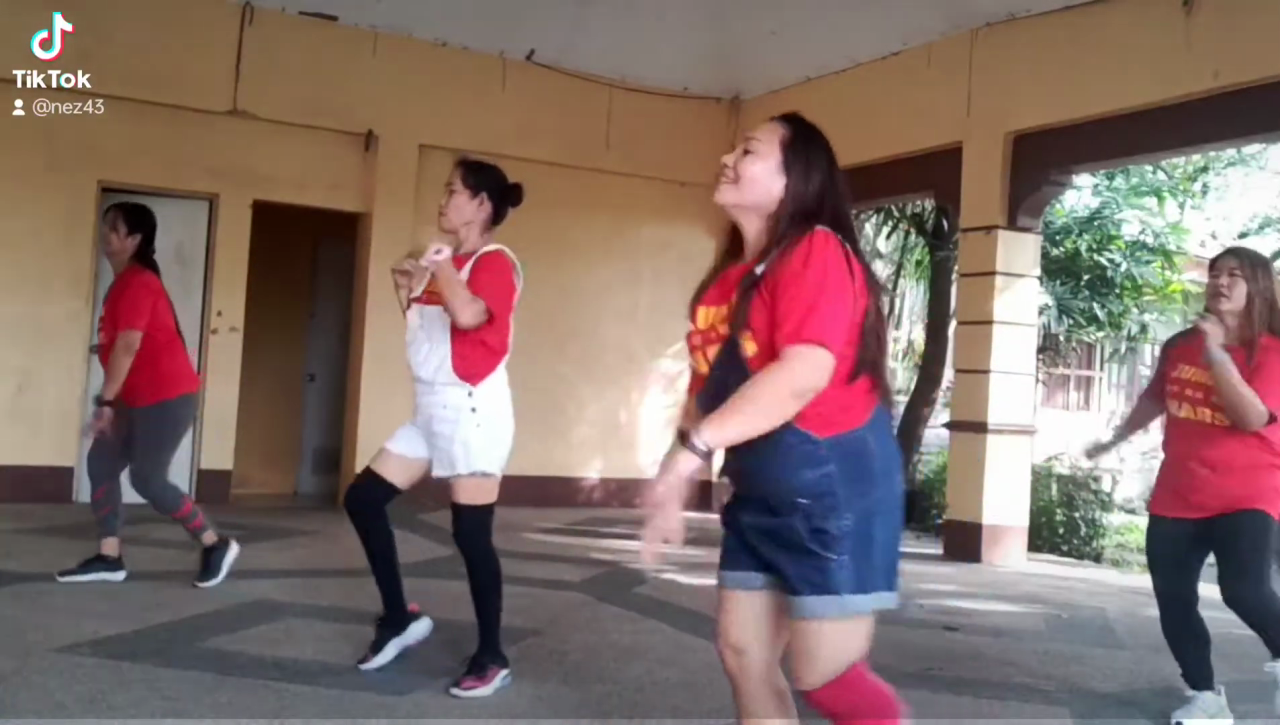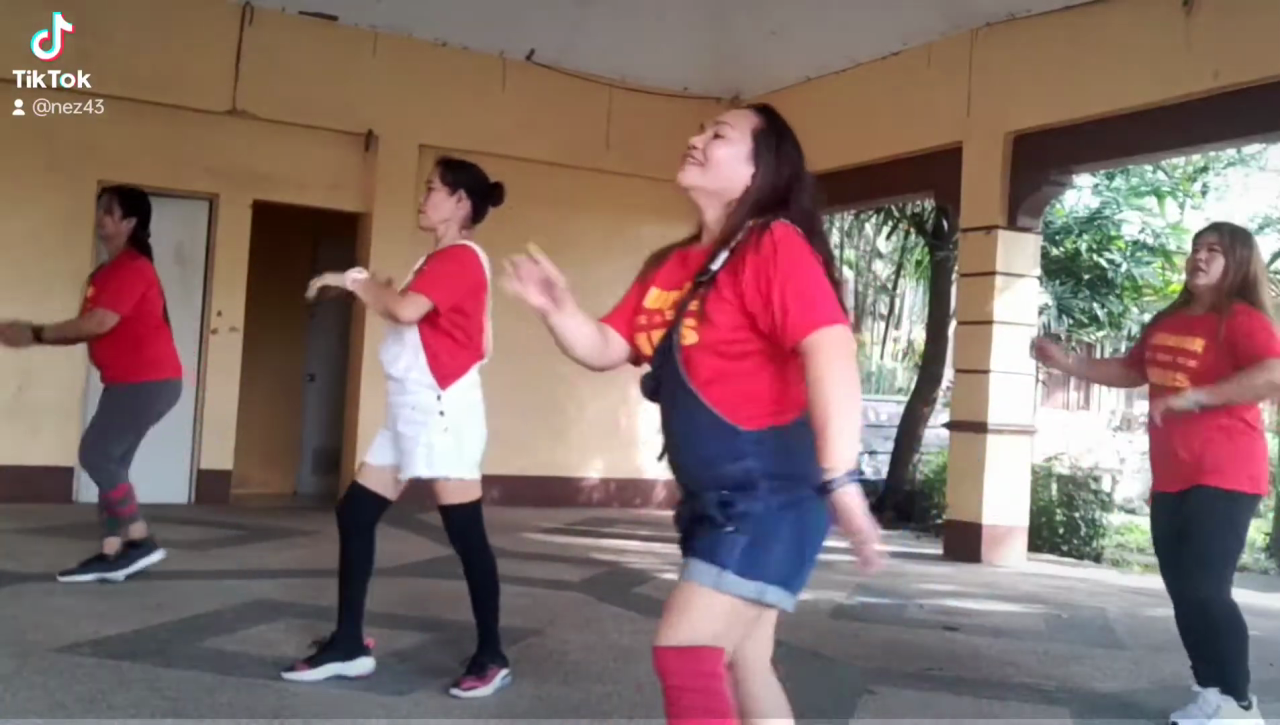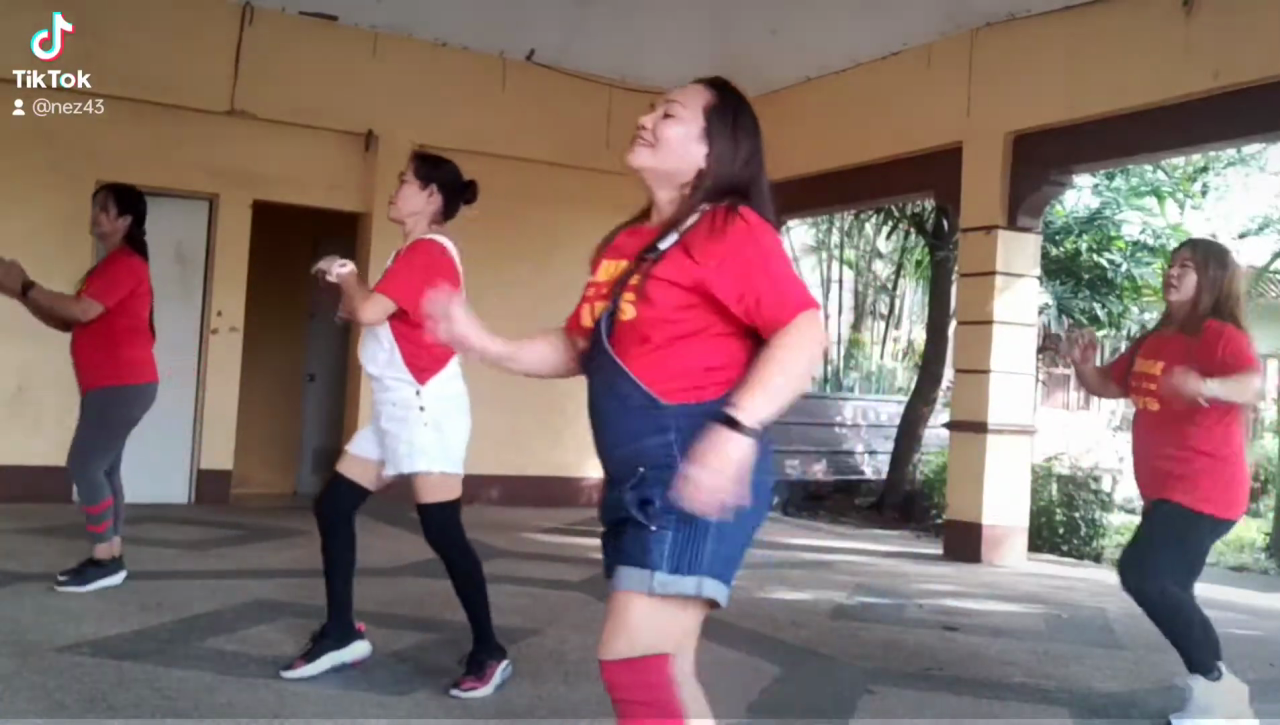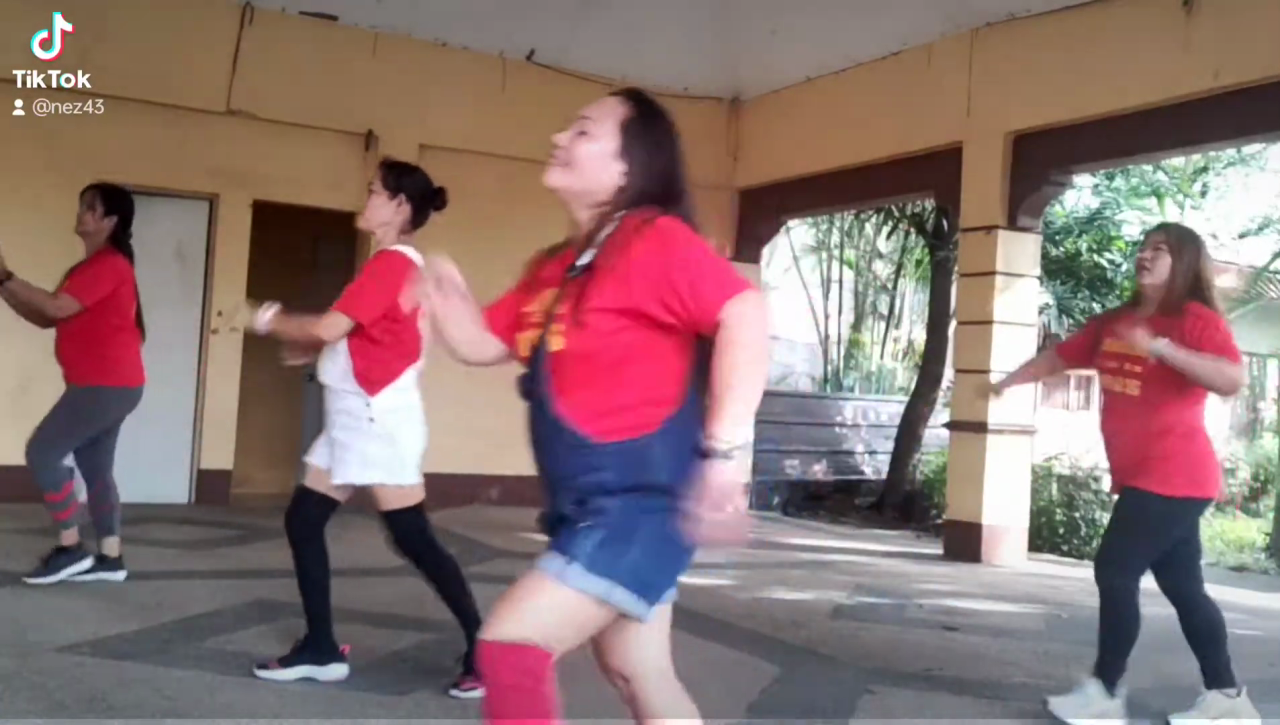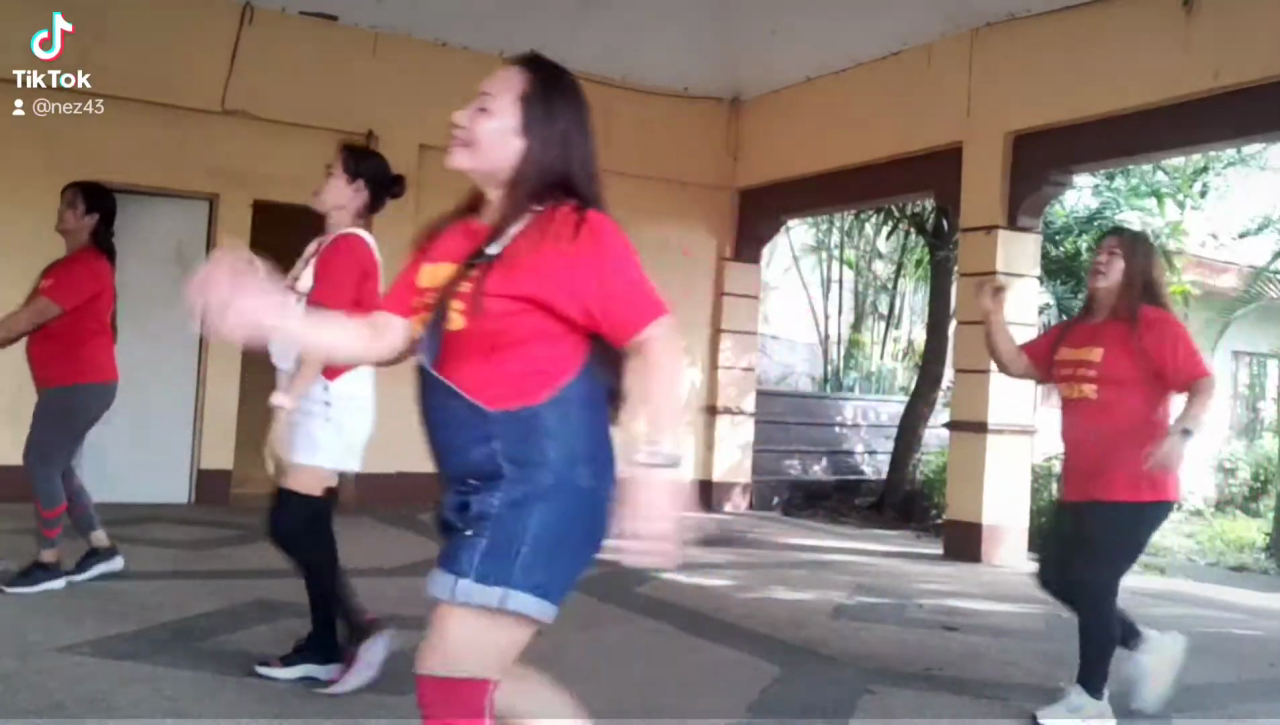
dt=0.2s
person 1, frame 1
left shoulder: (817, 252)
right shoulder: (723, 281)
left elbow: (804, 374)
right elbow: (707, 385)
left wrist: (693, 449)
right wrist: (674, 492)
left hip: (839, 495)
right hip: (762, 500)
right knee: (741, 653)
person 1, frame 2
left shoulder: (776, 246)
right shoulder: (674, 265)
left elbow: (831, 352)
right elbow: (605, 346)
left wrist: (837, 479)
right wrist: (554, 308)
left hip: (772, 488)
right hip: (717, 493)
left knee: (684, 654)
right knee: (738, 664)
person 1, frame 3
left shoulder: (731, 230)
right shoulder: (629, 241)
left elbow: (806, 332)
right elbow: (573, 349)
left wrist: (736, 430)
right wrist: (483, 341)
left hip: (697, 487)
right hip: (641, 488)
left knee: (631, 661)
right knee: (659, 667)
person 1, frame 4
left shoulder: (650, 241)
right shoulder: (563, 262)
left elbow: (745, 322)
right elbow: (484, 343)
left wrist: (723, 453)
right wrist: (443, 304)
left hip: (638, 499)
right hip: (599, 504)
left knee: (509, 651)
person 1, frame 5
left shoulder: (575, 234)
right shoulder: (450, 238)
left elbow: (659, 343)
right elbow: (385, 334)
left wrist: (657, 465)
right wrist: (273, 318)
left hip: (539, 490)
right hip: (489, 491)
person 2, frame 1
left shoulder: (494, 262)
right shoulder: (448, 261)
left elbow: (467, 316)
right elbow: (426, 322)
left wrist: (438, 264)
right wrist: (410, 285)
left hip: (473, 410)
right hip: (431, 411)
left knee: (470, 533)
right knee: (363, 499)
left ankle: (491, 656)
right ankle: (399, 616)
person 2, frame 2
left shoulder: (460, 258)
right shoulder: (438, 259)
left elbow: (406, 309)
right elbow: (398, 308)
left wrist: (351, 283)
right wrist: (369, 287)
left hip: (444, 410)
right hip: (407, 411)
left knee: (465, 533)
right knee: (354, 516)
left ankle: (491, 656)
right ankle: (348, 644)
person 2, frame 3
left shoulder: (427, 251)
right shoulder: (417, 254)
left elbow: (368, 309)
right elbow: (383, 316)
left wrist: (344, 279)
right wrist: (349, 282)
left hip: (426, 406)
right hip: (393, 407)
left knee: (443, 532)
right knee: (333, 505)
left ankle: (488, 652)
right ankle: (341, 631)
person 2, frame 4
left shoulder: (391, 264)
right shoulder: (387, 265)
left elbow: (330, 328)
left wrist: (274, 321)
right wrist: (306, 344)
left hip: (380, 417)
right hip: (352, 415)
left knee: (413, 539)
right knee: (302, 519)
left ankle: (480, 647)
right ankle: (321, 646)
person 2, frame 5
left shoulder: (348, 248)
right shoulder: (325, 246)
left wrist: (283, 400)
left hip: (332, 399)
right hip: (310, 399)
left knee: (292, 521)
right knee: (312, 521)
left ankle: (360, 631)
right ankle: (322, 643)
person 3, frame 1
right shoulder: (1180, 345)
right elbow: (1154, 398)
left wrist: (1218, 358)
right wrist: (1114, 439)
right hip: (1176, 498)
right knee: (1174, 603)
person 3, frame 2
right shoulder: (1168, 321)
right elbow: (1126, 372)
left wrist: (1192, 398)
right wrist: (1064, 360)
left hip: (1224, 475)
right hip: (1172, 478)
left knee: (1206, 585)
right knee: (1184, 588)
person 3, frame 3
left shoulder: (1218, 336)
right shoulder: (1152, 340)
left elbow: (1253, 386)
right elbow: (1109, 385)
left wrist: (1206, 386)
right wrist: (1084, 363)
left hip: (1203, 491)
right hip: (1167, 489)
left knee: (1140, 572)
right knee: (1168, 590)
left ankle: (1213, 677)
person 3, frame 4
left shoulder: (1195, 319)
right shoulder: (1112, 323)
left elbow: (1233, 378)
right elbow: (1057, 358)
left wrist: (1160, 347)
right wrist: (1013, 378)
left hip: (1173, 476)
right hip: (1140, 477)
left knee: (1114, 571)
right knee: (1181, 585)
person 3, frame 5
left shoulder: (1153, 325)
right shoulder: (1070, 332)
left elbow: (1204, 384)
right elbow: (1015, 365)
left wrist: (1179, 435)
right wrist: (994, 317)
left hip: (1134, 488)
right hip: (1082, 483)
left knee: (1091, 583)
right knee: (1057, 577)
right ankle: (1148, 646)
person 4, frame 1
left shoulder: (136, 284)
right shoulder: (123, 284)
left elbow: (126, 347)
left wrist: (105, 403)
right wrist: (110, 402)
left hip: (165, 397)
right hip: (137, 398)
left knee: (148, 480)
right knee: (99, 464)
left ankle: (215, 545)
right ankle: (108, 557)
person 4, frame 2
left shoulder: (134, 267)
right shoulder: (109, 270)
left elbow: (100, 324)
right elbow: (89, 327)
left wrist: (35, 334)
right wrist: (36, 332)
left hip: (149, 381)
right hip: (129, 382)
left knee: (95, 453)
right knee: (108, 460)
left ankle: (140, 540)
right ankle: (112, 553)
person 4, frame 3
left shoulder: (126, 265)
right shoulder: (107, 268)
left elbow: (80, 310)
right elbow: (65, 320)
left hip: (121, 385)
right hip: (109, 385)
left knee: (86, 467)
right knee: (102, 468)
left ankle: (105, 561)
right ankle: (109, 558)
person 4, frame 4
left shoulder: (110, 265)
right shoulder: (89, 267)
left elbow: (57, 308)
right elbow: (45, 317)
left hip: (107, 384)
right hip: (101, 384)
left knee: (41, 451)
right knee: (95, 467)
left ankle: (69, 547)
right ankle: (110, 557)
person 4, frame 5
left shoulder: (89, 266)
right shoulder: (62, 266)
left elbow: (35, 315)
left hip: (80, 384)
right hip: (59, 384)
left knee: (41, 465)
right knee: (54, 469)
left ankle: (49, 564)
right ankle: (102, 551)
